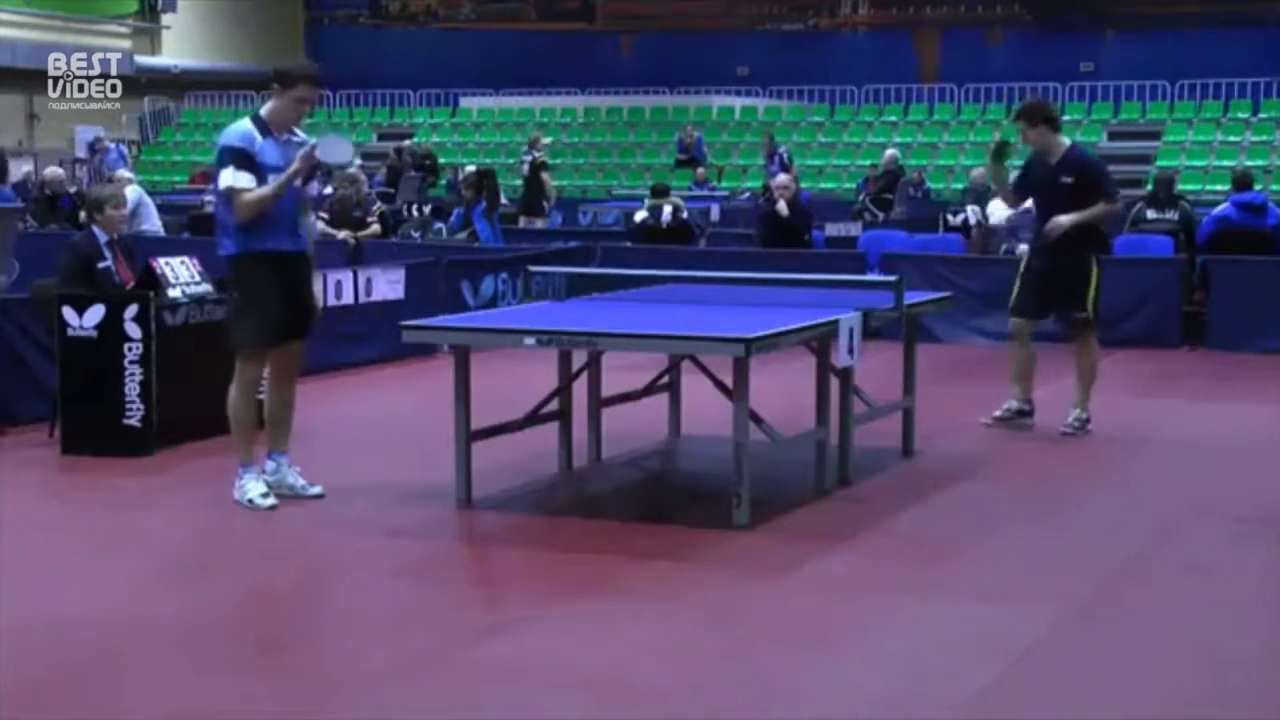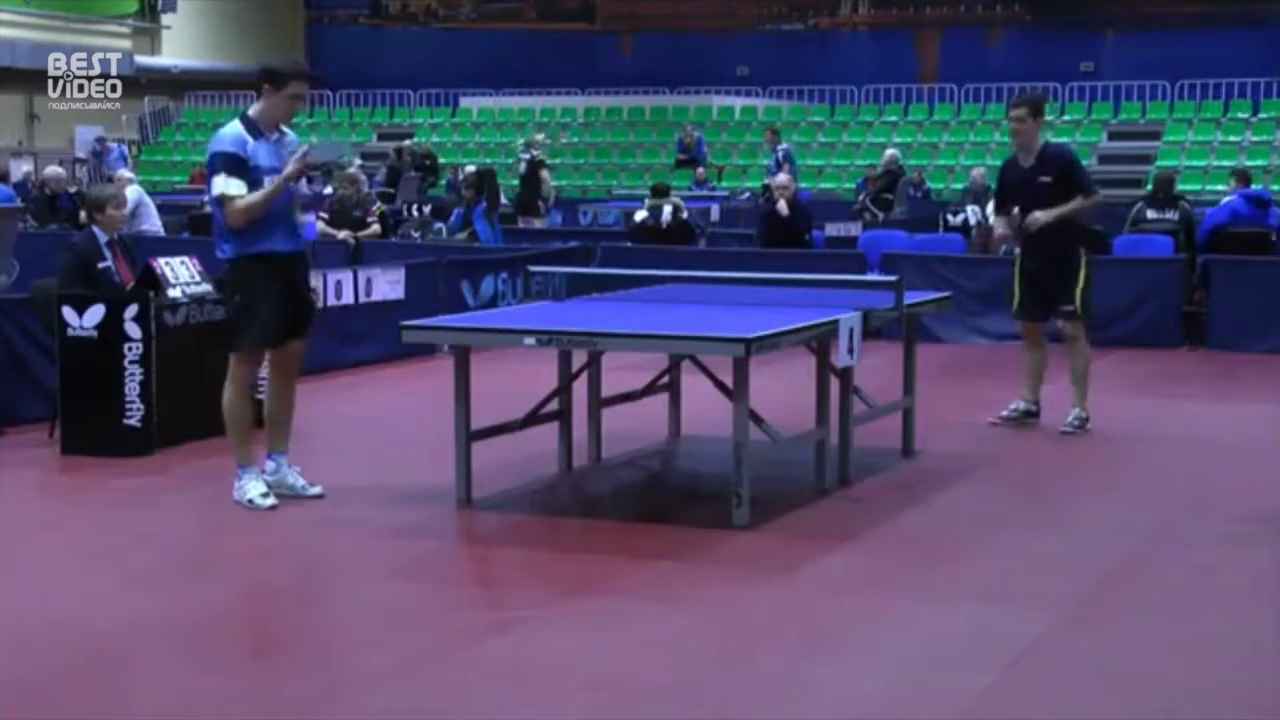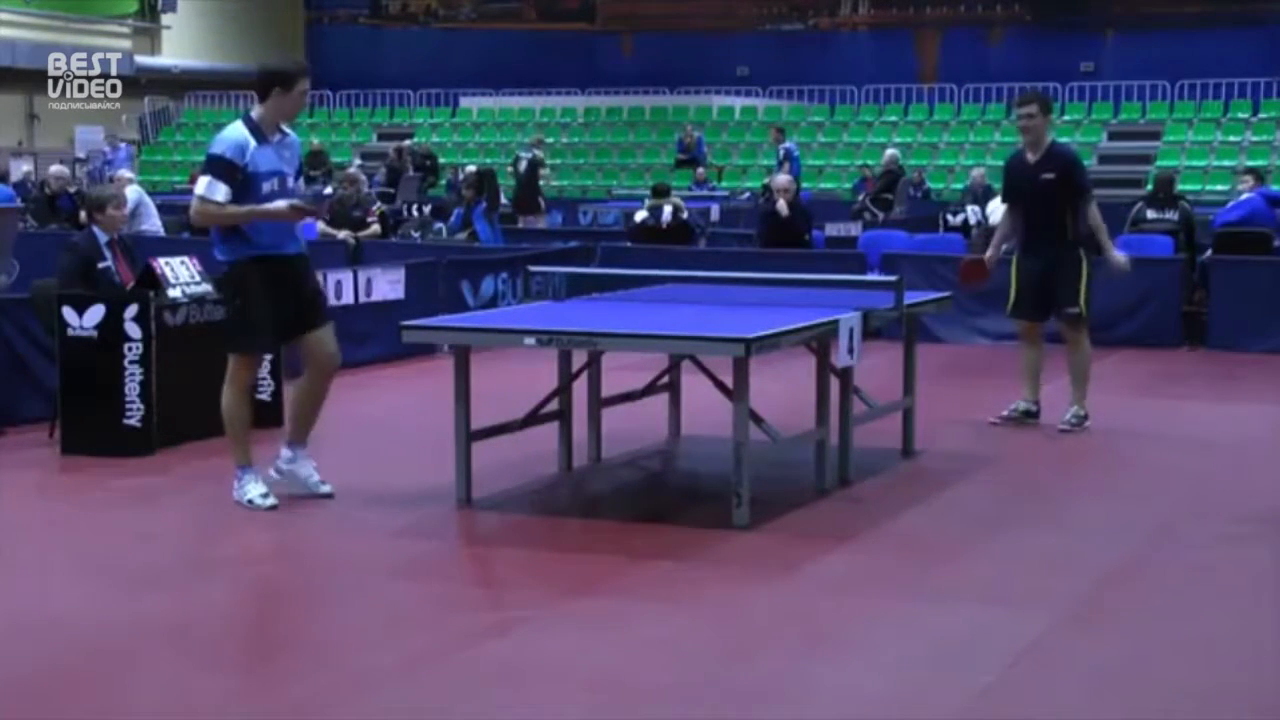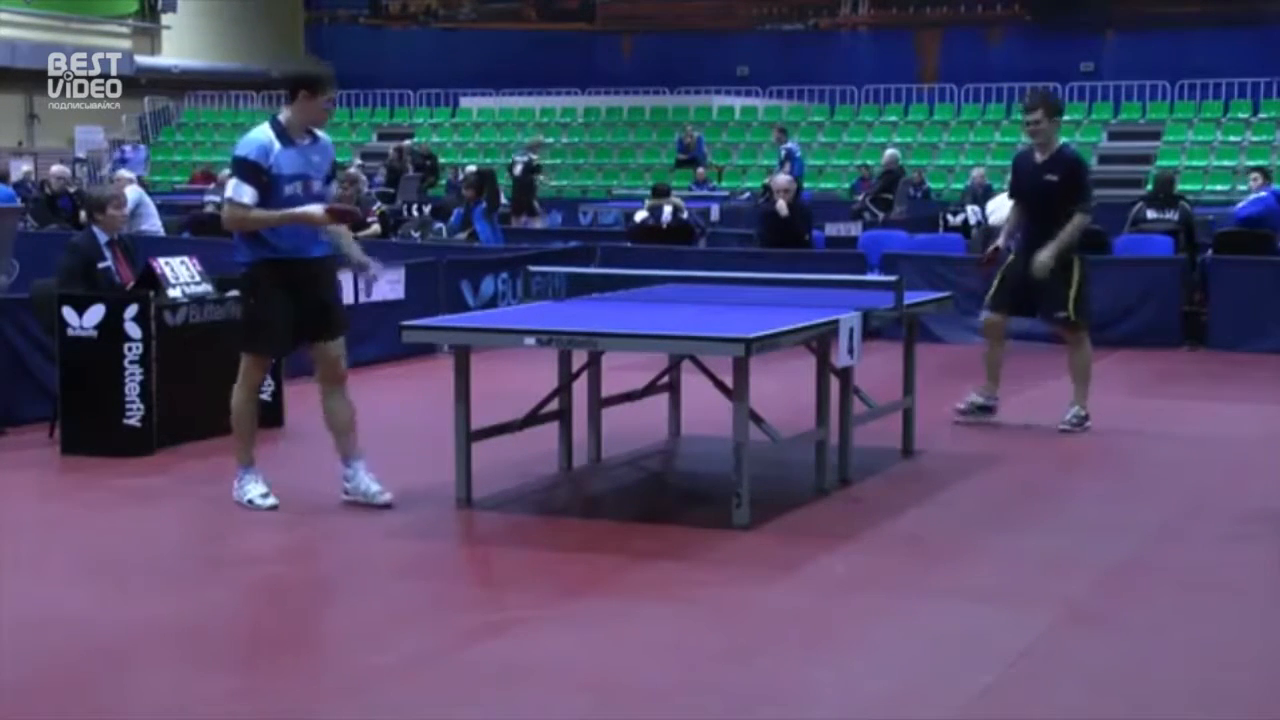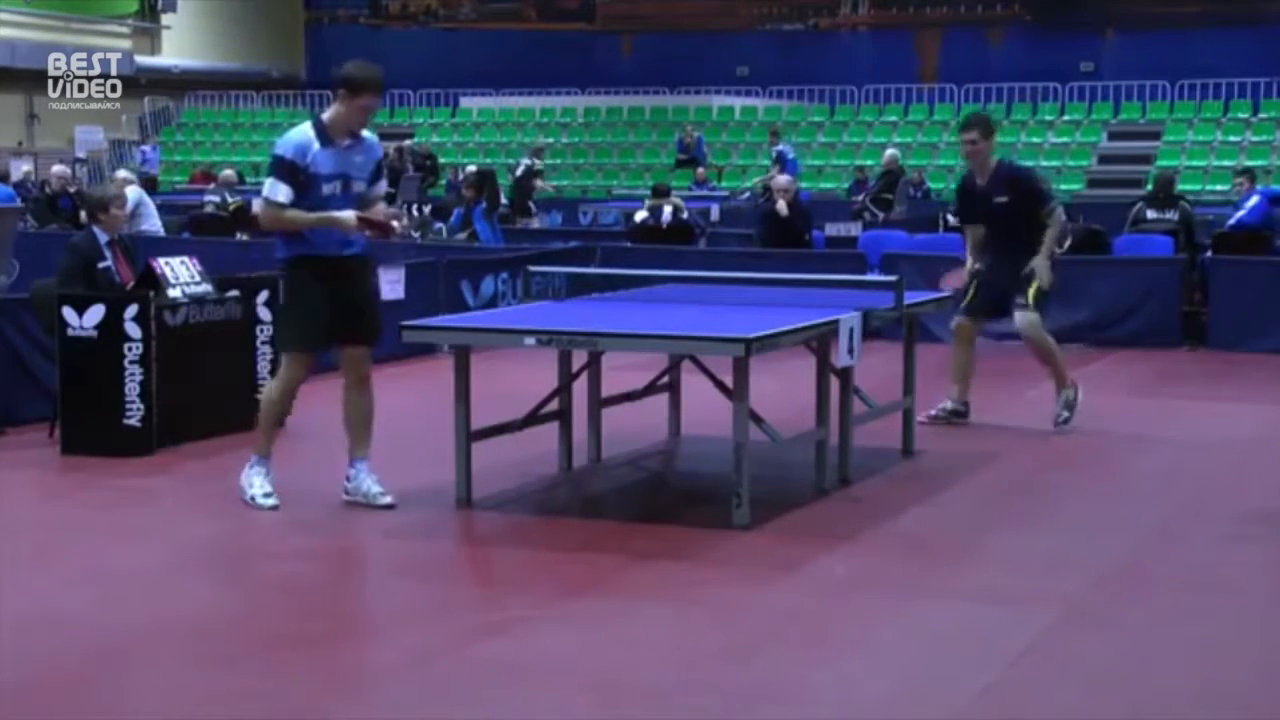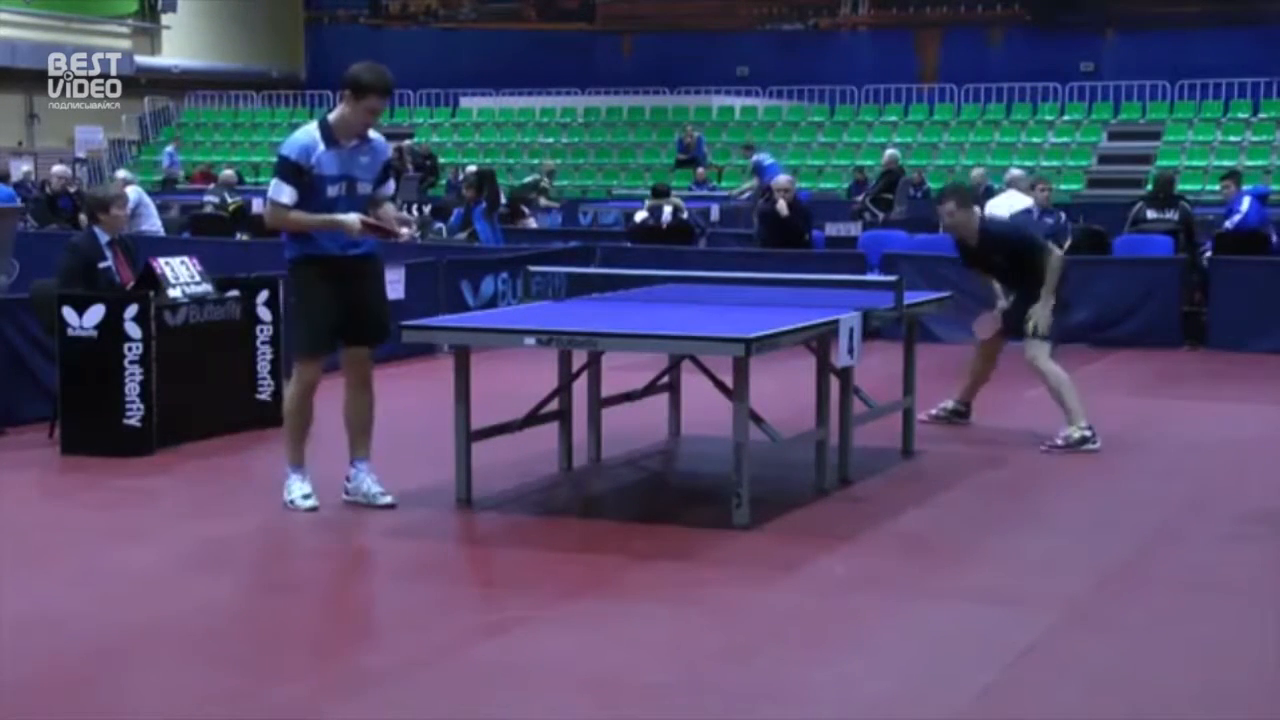
dt=0.4s
person 1, frame 1
left shoulder: (302, 143)
right shoulder: (239, 138)
right elbow: (243, 208)
left wrist: (310, 270)
right wrist: (290, 174)
left hip: (293, 263)
right hip: (253, 265)
left knee: (287, 367)
right knee: (250, 369)
left ankle: (278, 465)
right ankle: (246, 474)
person 1, frame 2
left shoulder: (288, 139)
right shoulder: (230, 142)
right elbow: (236, 214)
left wrist: (304, 264)
right wrist: (285, 178)
left hip: (290, 263)
right hip: (251, 267)
left knee: (287, 367)
right knee: (245, 370)
left ankle: (278, 465)
right ankle: (245, 474)
person 1, frame 3
left shoulder: (291, 142)
right shoulder: (231, 144)
right elbow: (200, 212)
right wrist: (267, 211)
left hip: (292, 262)
right hip: (249, 269)
left knee: (325, 359)
right knee: (243, 372)
left ankle: (293, 455)
right ankle: (245, 475)
person 1, frame 4
left shoulder: (323, 146)
right shoulder: (257, 146)
right elbow: (232, 216)
left wrist: (356, 254)
right wrist: (297, 216)
left hip: (315, 267)
right hip: (268, 271)
left knee: (334, 369)
right knee: (253, 373)
left ankle: (353, 473)
right ankle: (246, 475)
person 1, frame 5
left shoulder: (370, 147)
right shoulder: (296, 145)
right elbow: (269, 216)
left wrist: (384, 219)
right wrist: (331, 219)
left hip: (354, 266)
right hip: (307, 268)
left knee: (359, 372)
right knee: (293, 372)
left ankle: (358, 473)
right ankle: (257, 467)
person 1, frame 6
left shoulder: (378, 148)
right shoulder: (301, 146)
right elbow: (274, 215)
left wrist: (392, 220)
right wrist: (336, 221)
left hip: (362, 266)
right hip: (314, 268)
left knee: (361, 372)
right knee: (307, 375)
left ankle: (358, 473)
right ankle: (295, 473)
person 2, frame 1
left shoulder: (1085, 162)
right shoulder: (1035, 164)
left elbow: (1113, 205)
right elbow: (1013, 200)
left wrist: (1074, 218)
right wrist: (997, 172)
left hip: (1077, 260)
right hip: (1039, 256)
left knee: (1083, 333)
right knee: (1019, 327)
left ankle: (1081, 410)
right ankle: (1022, 403)
person 2, frame 2
left shoulder: (1061, 157)
right shoulder: (1008, 168)
left elbow: (1091, 198)
right elbow: (1002, 212)
left wrist: (1052, 214)
right wrist: (1001, 228)
left hip: (1067, 256)
right hip: (1030, 257)
left knee: (1072, 330)
right knee: (1031, 330)
left ankle: (1079, 409)
right ankle: (1029, 403)
person 2, frame 3
left shoulder: (1065, 158)
right shoulder: (1013, 164)
left elbow: (1088, 206)
left wrist: (1109, 248)
right wrist: (994, 248)
left hip: (1066, 256)
right hip: (1028, 257)
left knee: (1073, 330)
right knee: (1028, 330)
left ankle: (1079, 408)
right ankle: (1029, 403)
person 2, frame 4
left shoulder: (1071, 162)
right shoulder: (1021, 161)
left elbow: (1083, 215)
left wrist: (1052, 250)
right wrist: (1004, 238)
left hip: (1058, 261)
right hip: (1023, 256)
left knee: (1073, 332)
right knee: (991, 321)
left ankle: (1080, 408)
right ankle: (986, 397)
person 2, frame 5
left shoulder: (1018, 176)
right shoulder: (966, 185)
left elbow: (1056, 216)
left wrist: (1043, 256)
right wrist: (970, 261)
left hip: (1028, 266)
right hip: (994, 265)
left knee: (1027, 325)
right knee: (962, 327)
left ankle: (1065, 386)
right ankle: (958, 404)
person 2, frame 6
left shoulder: (1003, 233)
right shoulder: (963, 243)
left elbow: (1054, 255)
left wrist: (1045, 302)
right wrist: (1001, 298)
left hip: (1040, 295)
right hip: (1019, 292)
left knee: (1036, 355)
right knee: (987, 343)
left ankle: (1082, 430)
right ankle: (960, 405)
